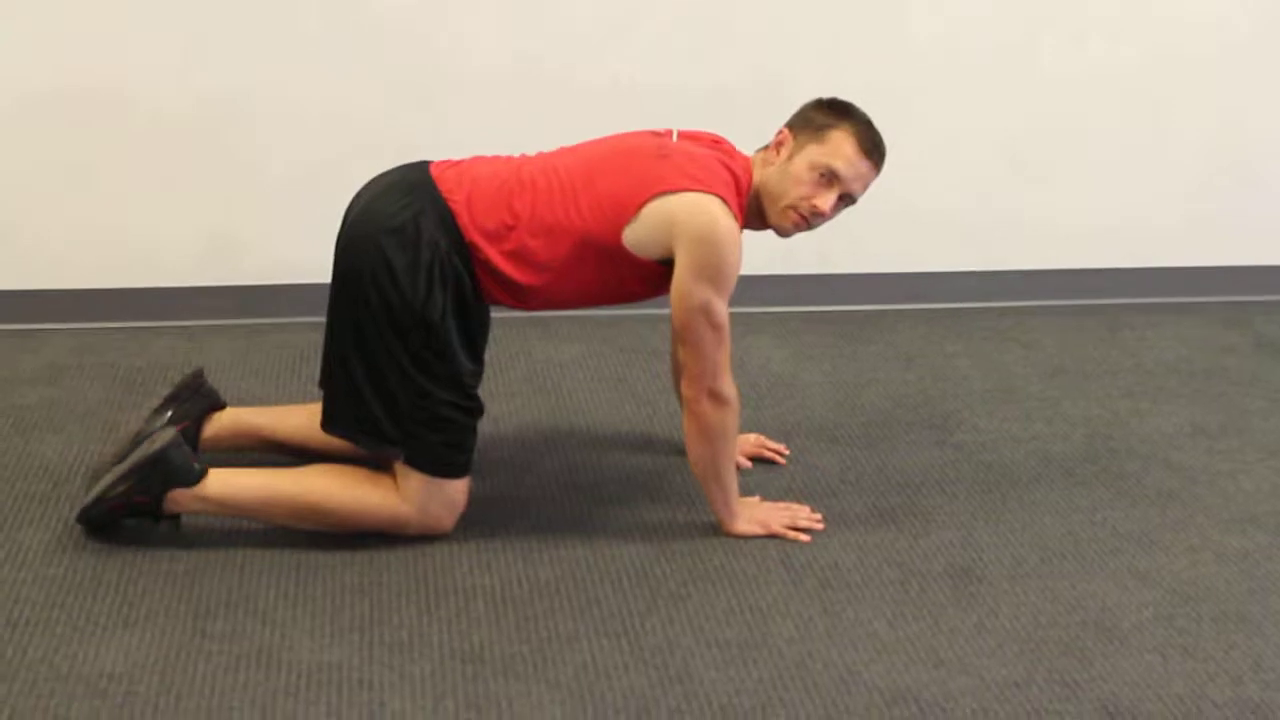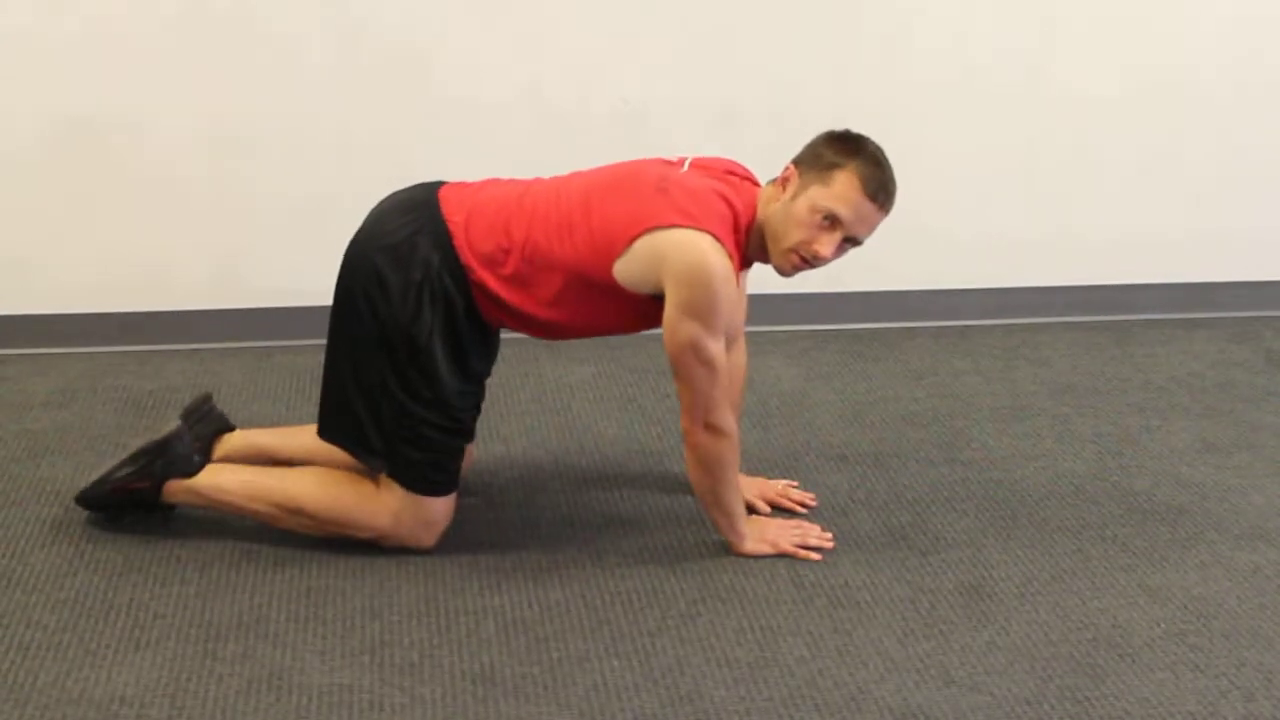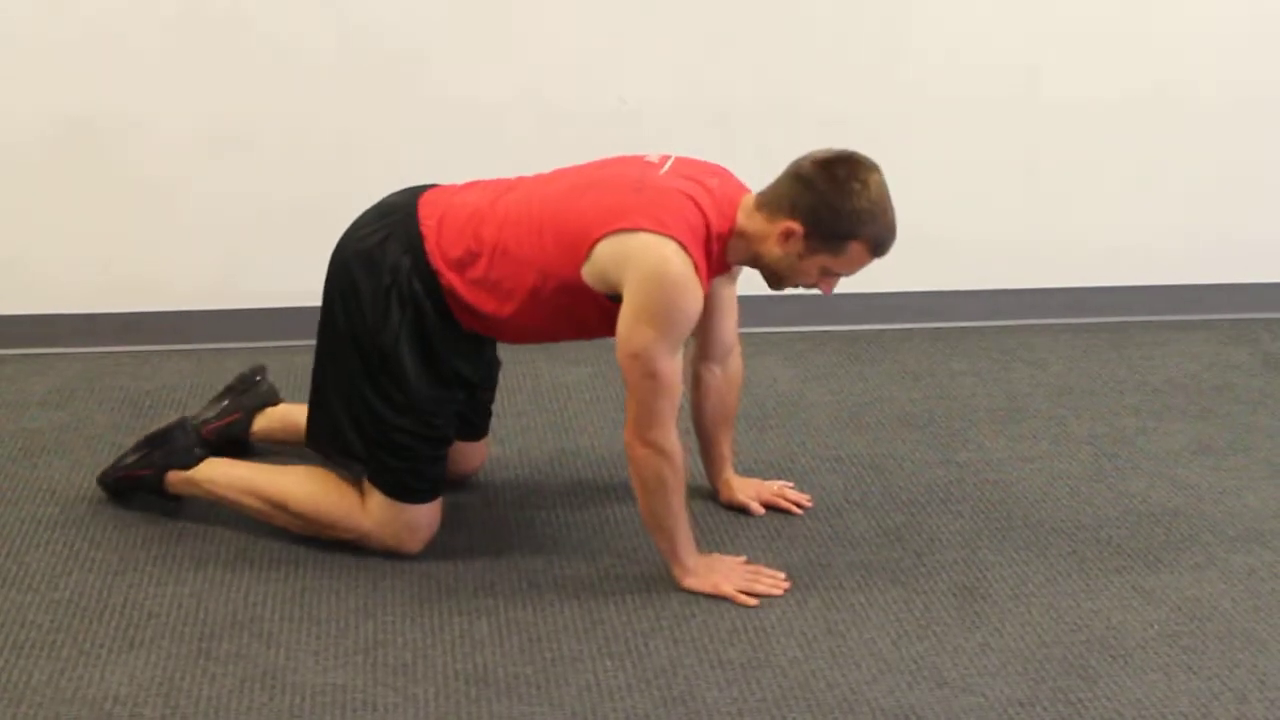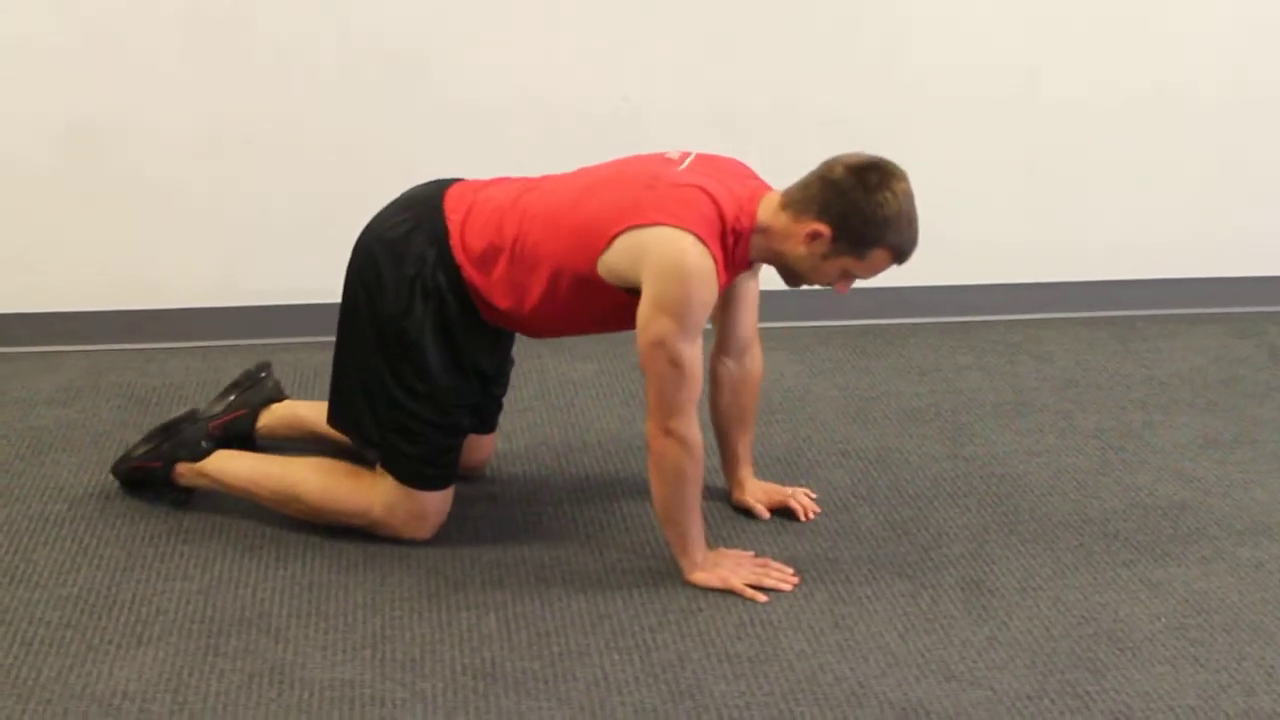
dt=0.7s
person 1, frame 1
left shoulder: (714, 164)
right shoulder: (711, 222)
left elbow: (691, 344)
right elbow: (707, 386)
left wrist: (712, 438)
right wrist: (732, 513)
left hip: (414, 214)
right hip: (416, 250)
left knee: (406, 435)
right knee: (430, 503)
left ankle: (206, 418)
right ankle: (180, 481)
person 1, frame 2
left shoulder: (736, 193)
right shoulder: (702, 255)
left elbow: (730, 349)
right elbow: (706, 420)
left wrist: (732, 479)
right wrist: (739, 531)
left hip: (435, 236)
right hip: (413, 274)
left knee: (435, 460)
right knee: (413, 520)
left ankle: (220, 440)
right ankle: (179, 478)
person 1, frame 3
left shoulder: (729, 204)
right shoulder: (669, 263)
left elbow: (717, 356)
right elbow: (649, 438)
left wrist: (726, 475)
right wrist: (688, 565)
left hip: (438, 245)
right hip: (394, 279)
left knee: (460, 460)
right knee: (401, 524)
left ankle: (257, 414)
right ankle: (182, 467)
person 1, frame 4
left shoulder: (748, 204)
right shoulder: (687, 257)
left elbow: (737, 354)
right elbow: (670, 428)
left wrist: (743, 477)
right wrist: (695, 559)
left hip: (456, 240)
right hip: (415, 272)
left knee: (467, 453)
right knee: (411, 511)
left ankle: (263, 412)
right ankle: (193, 459)
